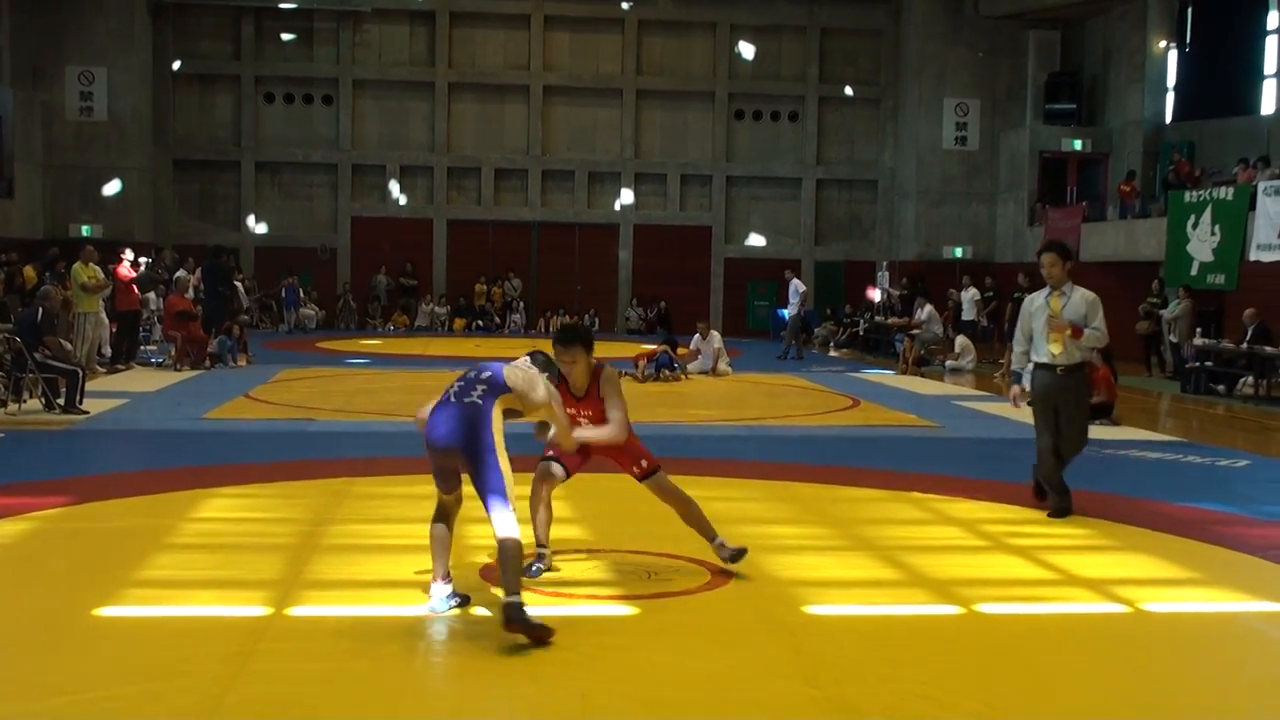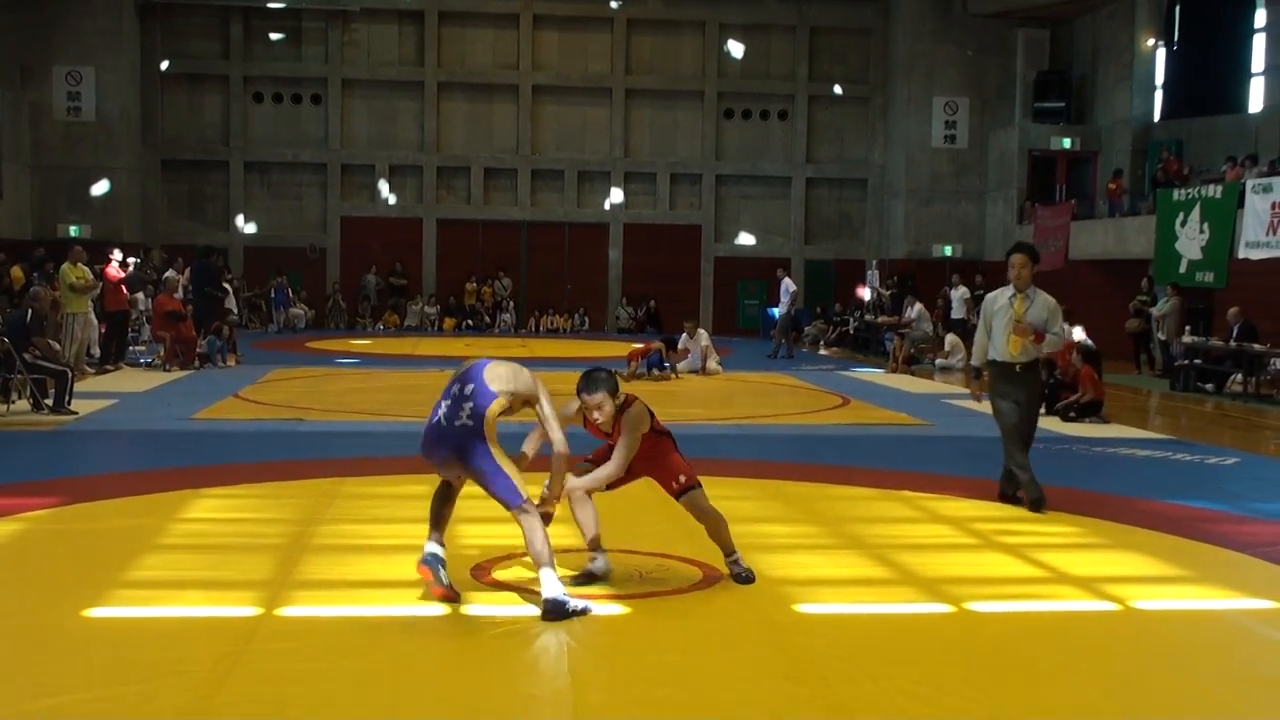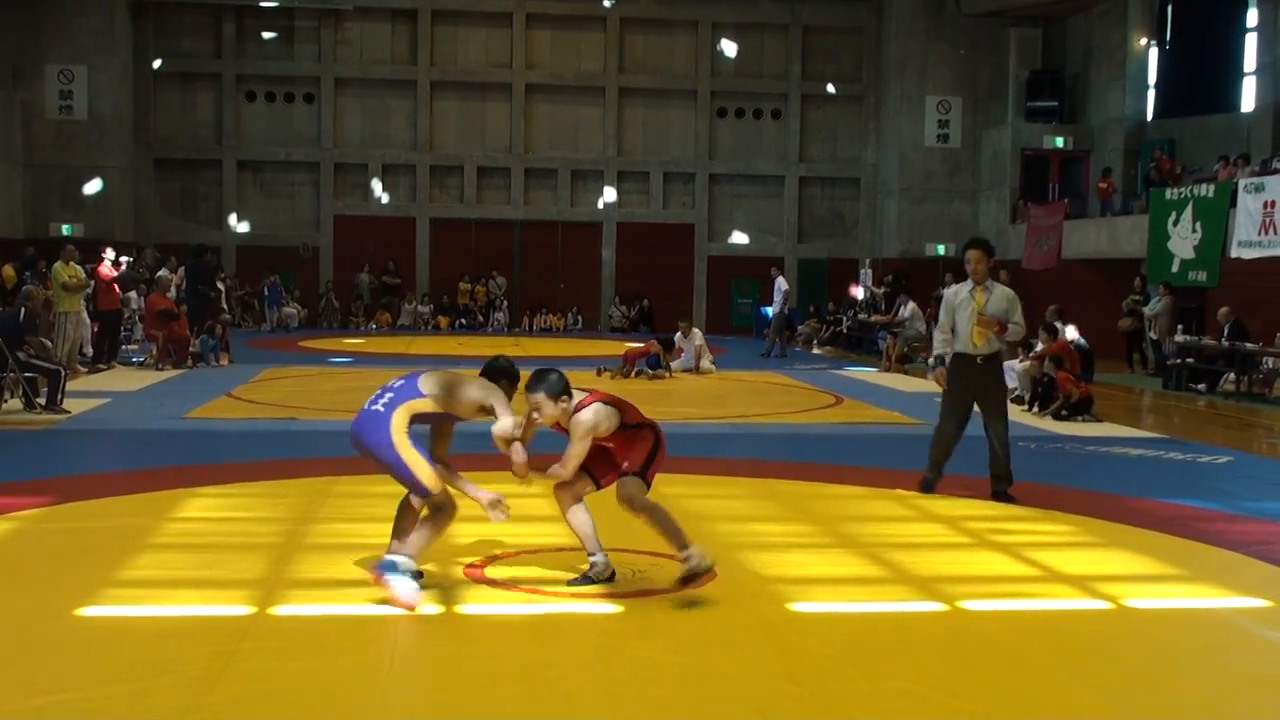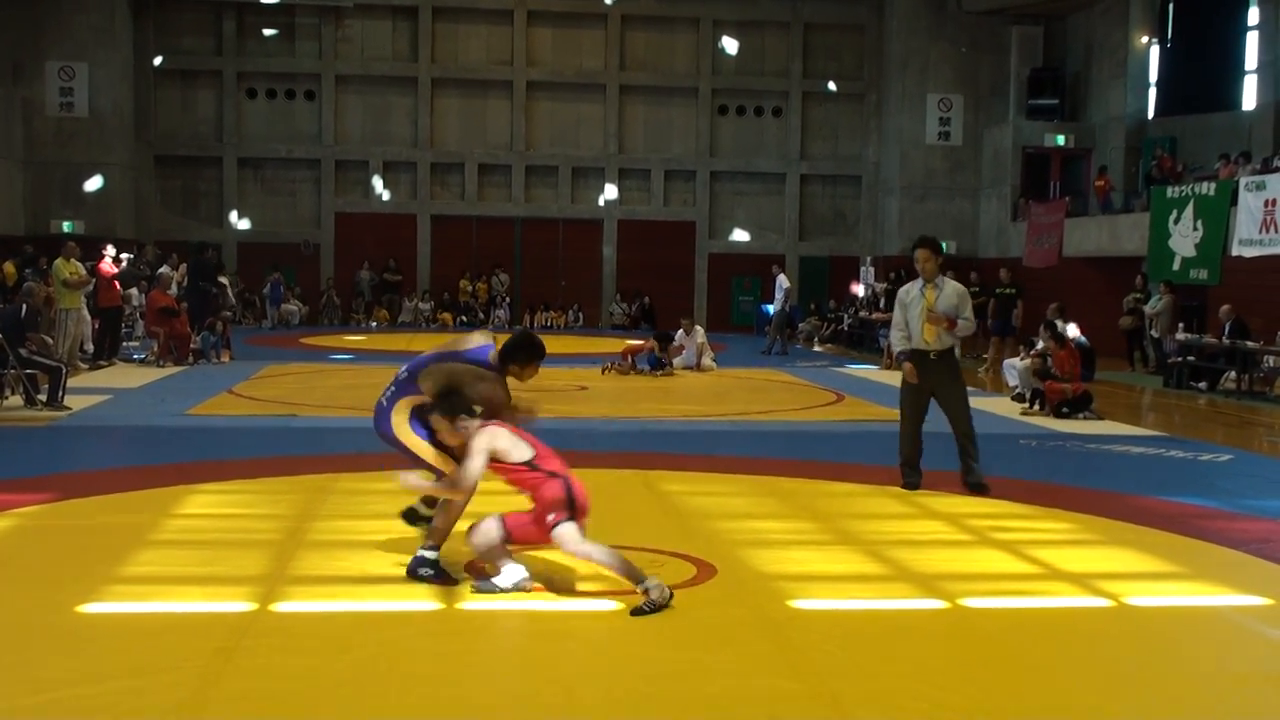
dt=0.3s
person 1, frame 1
left shoulder: (1087, 299)
right shoulder: (1031, 302)
left elbow: (1101, 338)
right elbow: (1021, 344)
left wrist: (1071, 330)
right wrist: (1016, 379)
left hip: (1075, 376)
right hip: (1043, 375)
left knee: (1075, 439)
right knee: (1046, 441)
left ankle: (1044, 481)
right ankle: (1059, 498)
person 1, frame 2
left shoulder: (1048, 304)
right shoulder: (992, 300)
left elbow: (1058, 341)
right elbow: (982, 338)
left wrist: (1035, 335)
right wrist: (976, 374)
left hip: (1030, 373)
right hip: (1001, 372)
left knee: (1024, 433)
right knee: (1011, 431)
left ankle: (1009, 488)
right ankle: (1032, 490)
person 1, frame 3
left shoulder: (1006, 296)
right shoulder: (953, 295)
left elbow: (1019, 331)
right elbow: (943, 331)
left wrist: (997, 327)
right wrist: (939, 363)
left hip: (991, 366)
right hip: (961, 365)
left knee: (998, 427)
right knee: (950, 423)
left ankle: (1000, 486)
right ankle: (932, 474)
person 1, frame 4
left shoulder: (957, 291)
right shoulder: (906, 293)
left elbow: (970, 325)
right elbow: (898, 330)
left wrist: (947, 322)
right wrist: (904, 359)
left hip: (946, 361)
right hip: (917, 360)
left knee: (962, 420)
right knee: (910, 421)
left ankle: (972, 475)
right ankle: (911, 473)
person 2, frame 1
left shoulder: (490, 371)
right shoulder: (544, 389)
left elbow: (423, 415)
right elbow: (568, 444)
left hip: (438, 427)
right hip: (479, 429)
left knee: (448, 503)
right knee: (505, 525)
left ankle: (441, 590)
right ankle: (514, 608)
person 2, frame 2
left shoulder: (470, 369)
right shoulder: (531, 382)
right elbow: (560, 447)
right wrist: (554, 493)
left hip: (433, 443)
right hip: (471, 442)
left knee: (452, 478)
right knee: (527, 512)
left ankle: (434, 552)
right ankle: (554, 595)
person 2, frame 3
right shoulder: (495, 392)
left elbow: (436, 462)
right elbow: (504, 429)
left wrist: (479, 494)
right wrist: (516, 449)
left hip: (364, 425)
right hip: (385, 429)
left knee: (423, 490)
right knee: (443, 508)
left ankle: (393, 564)
right ankle: (396, 567)
person 2, frame 4
left shoulder: (484, 340)
right shoulder: (496, 392)
left hip: (396, 402)
right hip: (397, 417)
left ankle: (422, 511)
right ankle: (425, 560)
person 3, frame 1
left shoulder: (605, 378)
left elbow: (617, 433)
left wrist: (572, 434)
left hip: (611, 433)
right hip: (576, 435)
left knee: (669, 492)
right knee: (542, 481)
left ankle: (718, 546)
right ankle: (542, 554)
person 3, frame 2
left shoulder: (633, 411)
right shoulder: (580, 410)
left elbow: (618, 469)
right elbow: (540, 432)
left wrist: (567, 483)
left hip: (657, 450)
right hip: (625, 452)
left knee: (701, 508)
right knee: (576, 486)
left ankle: (732, 559)
right ankle: (598, 561)
person 3, frame 3
left shoulder: (585, 418)
right shoulder: (544, 407)
left elbow: (566, 471)
left wrist: (537, 473)
left hip: (643, 439)
right hip: (614, 446)
left knee: (628, 497)
right knee: (565, 491)
left ankle: (692, 558)
right ankle: (599, 564)
person 3, frame 4
left shoulder: (481, 439)
right shoulder: (484, 432)
left elbow: (462, 490)
left wrist: (420, 483)
left hip: (560, 493)
right hip: (548, 500)
left knee: (569, 544)
right knee: (477, 539)
left ankle: (654, 589)
